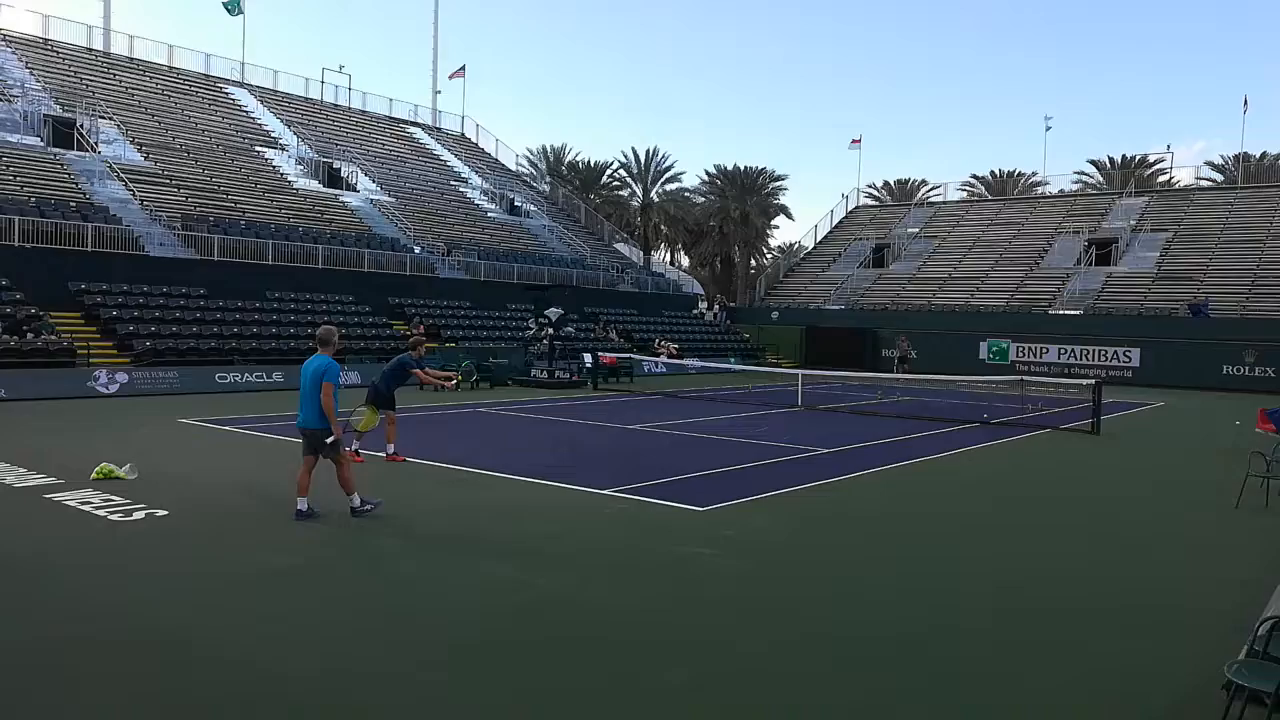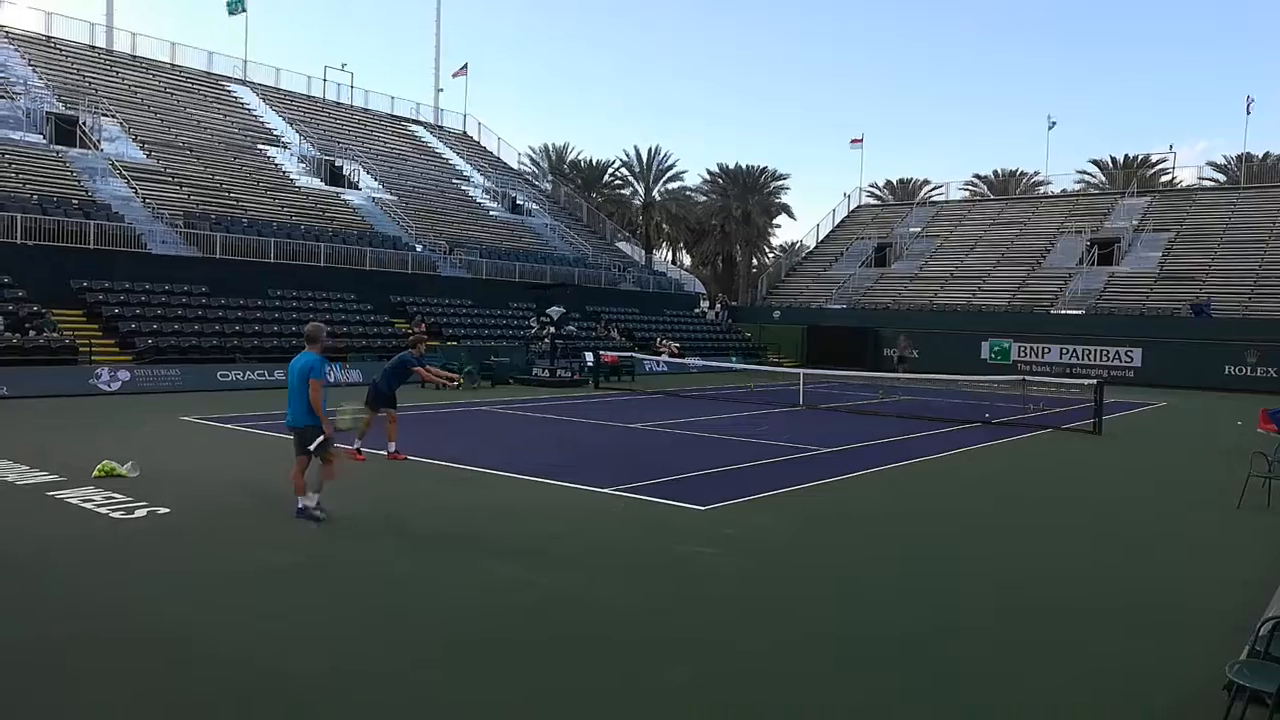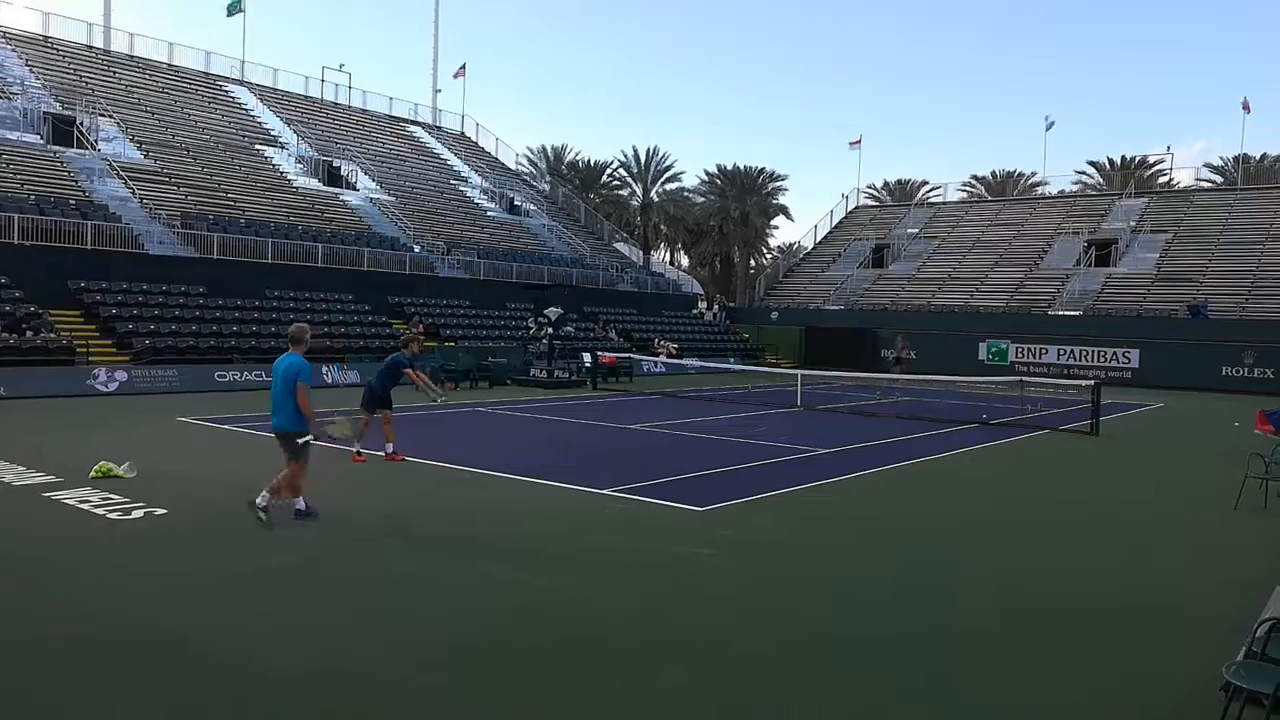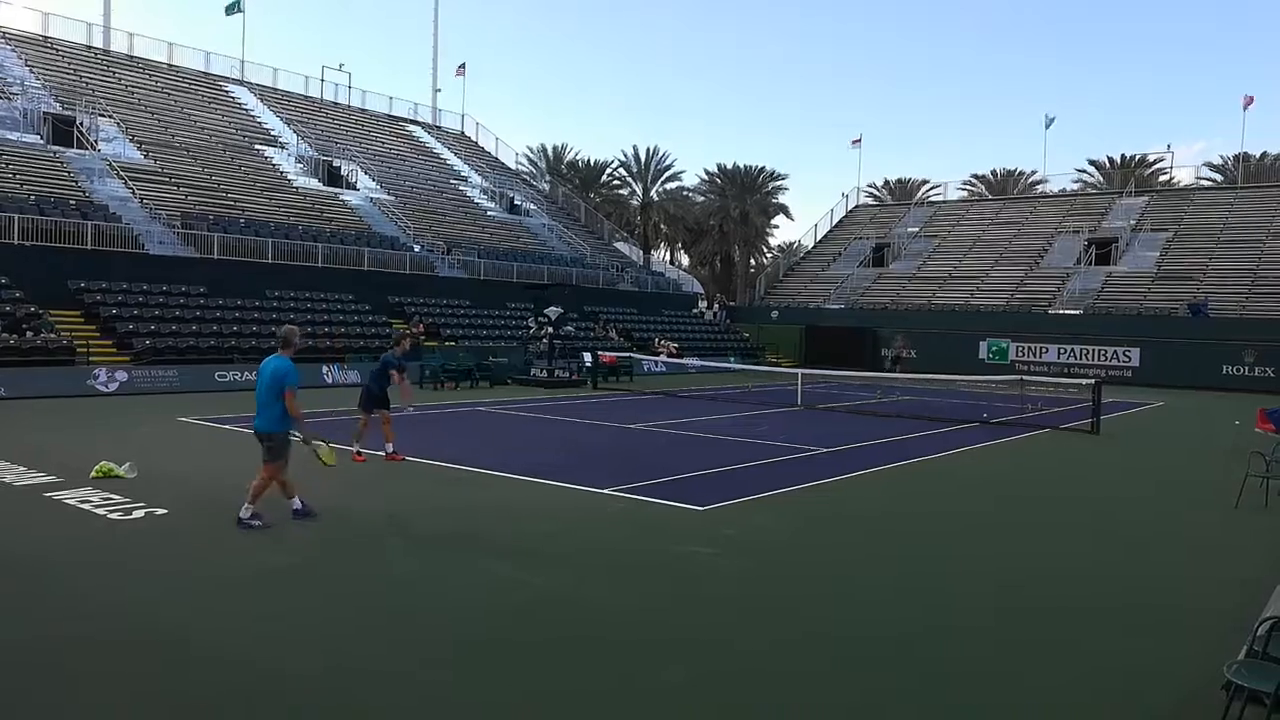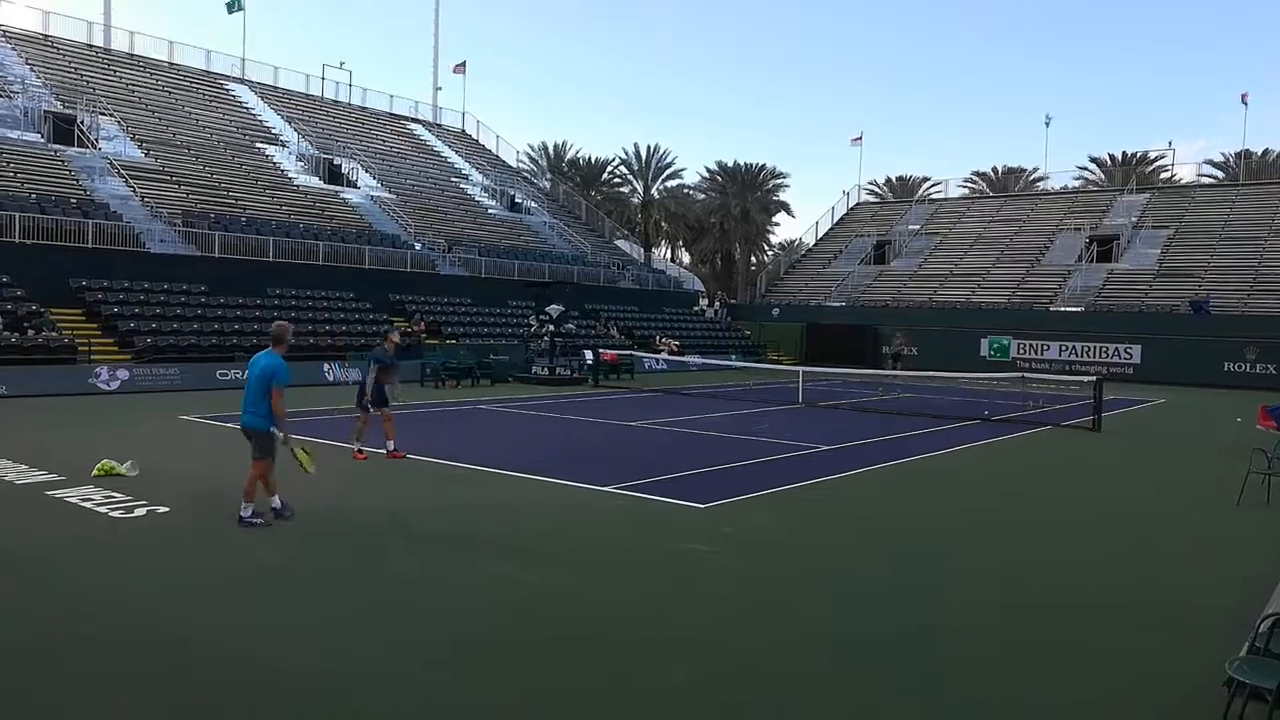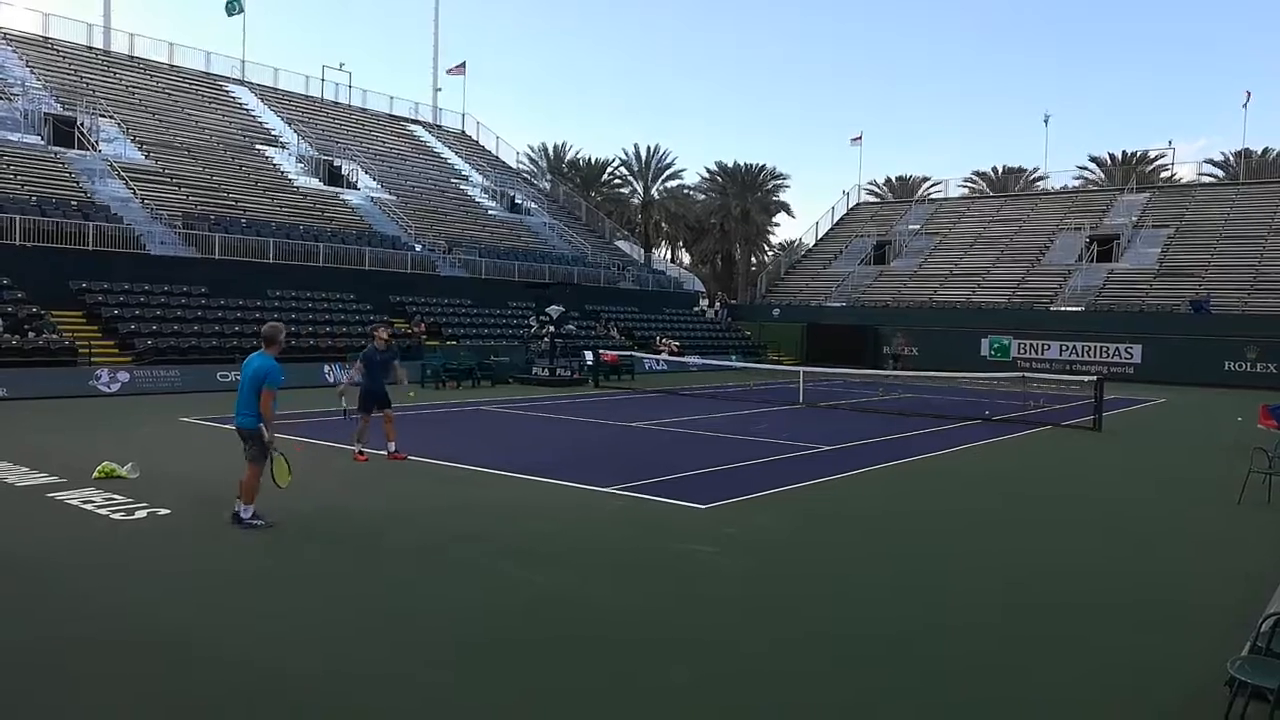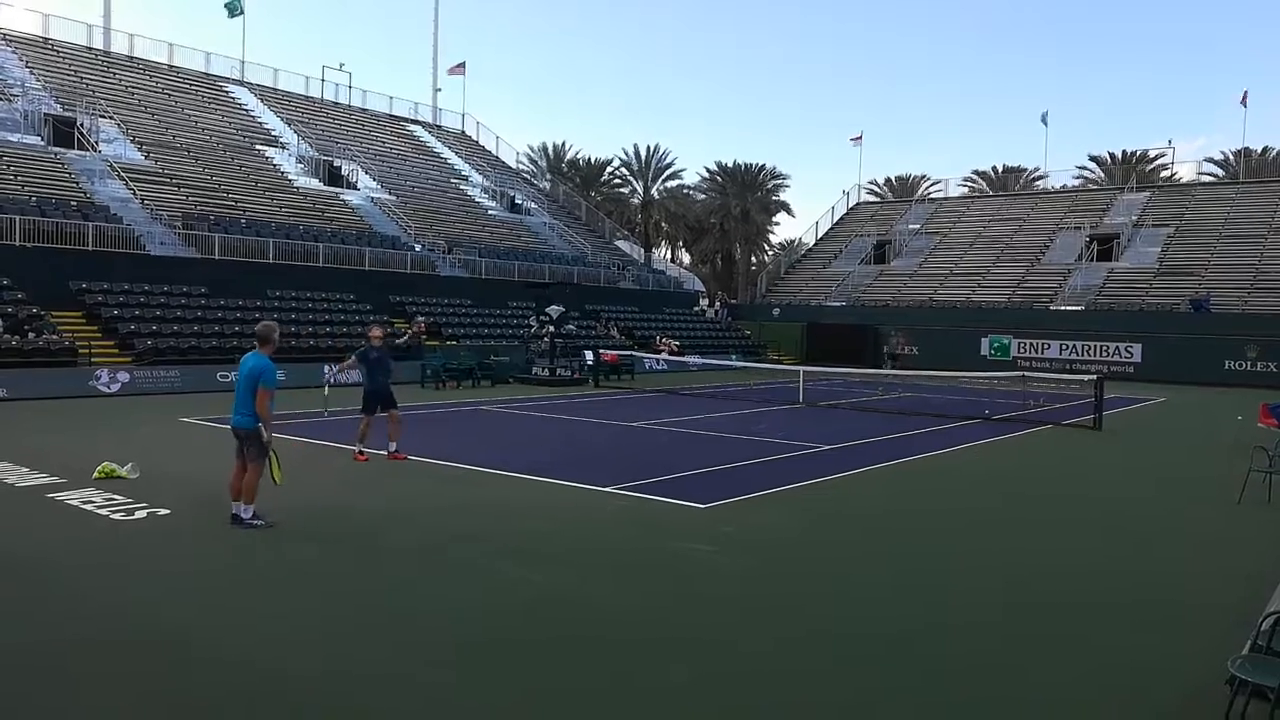
dt=0.2s
person 1, frame 1
left shoulder: (307, 363)
right shoulder: (330, 365)
right elbow: (326, 397)
right wrist: (334, 425)
left hip: (305, 423)
right hip: (321, 425)
left knee: (307, 466)
right knee: (341, 464)
left ankle: (301, 508)
right ankle: (357, 503)
person 1, frame 2
left shoulder: (295, 361)
right shoulder: (317, 362)
right elbow: (314, 395)
right wrist: (326, 423)
left hip: (295, 421)
right hip: (310, 423)
left knee: (301, 464)
right knee: (329, 461)
left ankle: (303, 505)
right ankle: (311, 502)
person 1, frame 3
left shoulder: (279, 362)
right shoulder: (302, 365)
right elbow: (303, 400)
right wrist: (313, 425)
left hip: (280, 423)
right hip: (294, 426)
left knee: (295, 467)
right knee: (295, 470)
left ankle: (300, 507)
right ankle: (262, 502)
person 1, frame 4
left shoulder: (267, 362)
right shoulder: (289, 368)
right elbow: (291, 404)
right wrist: (302, 429)
left hip: (264, 425)
right hip: (275, 428)
left knee: (279, 470)
right knee: (268, 474)
left ankle: (298, 507)
right ankle: (246, 515)
person 1, frame 5
left shoulder: (257, 357)
right shoulder: (279, 366)
right elbow: (276, 402)
right wrist: (284, 429)
left hip: (249, 420)
right hip: (262, 424)
left knee: (264, 467)
right knee: (259, 470)
left ankle: (277, 504)
right ankle: (246, 514)
person 1, frame 6
left shoulder: (250, 359)
right shoulder: (272, 367)
right elbow: (265, 403)
right wrist: (270, 430)
left hip: (243, 422)
right hip: (256, 426)
left knee: (251, 469)
right knee: (255, 471)
left ankle: (239, 511)
right ankle: (247, 516)
person 1, frame 7
left shoulder: (246, 358)
right shoulder: (267, 366)
right elbow: (262, 403)
right wrist: (267, 430)
left hip: (239, 422)
right hip: (253, 426)
left knee: (240, 468)
right knee: (254, 471)
left ankle: (237, 512)
right ankle: (247, 516)
